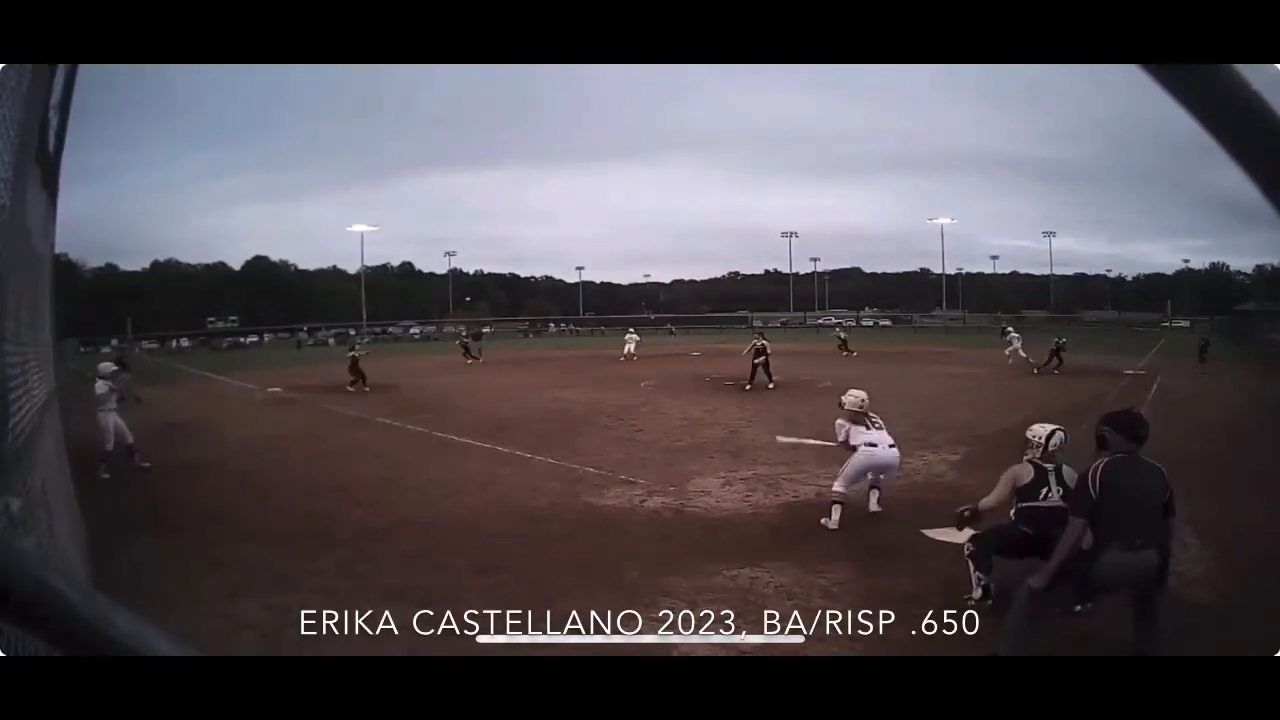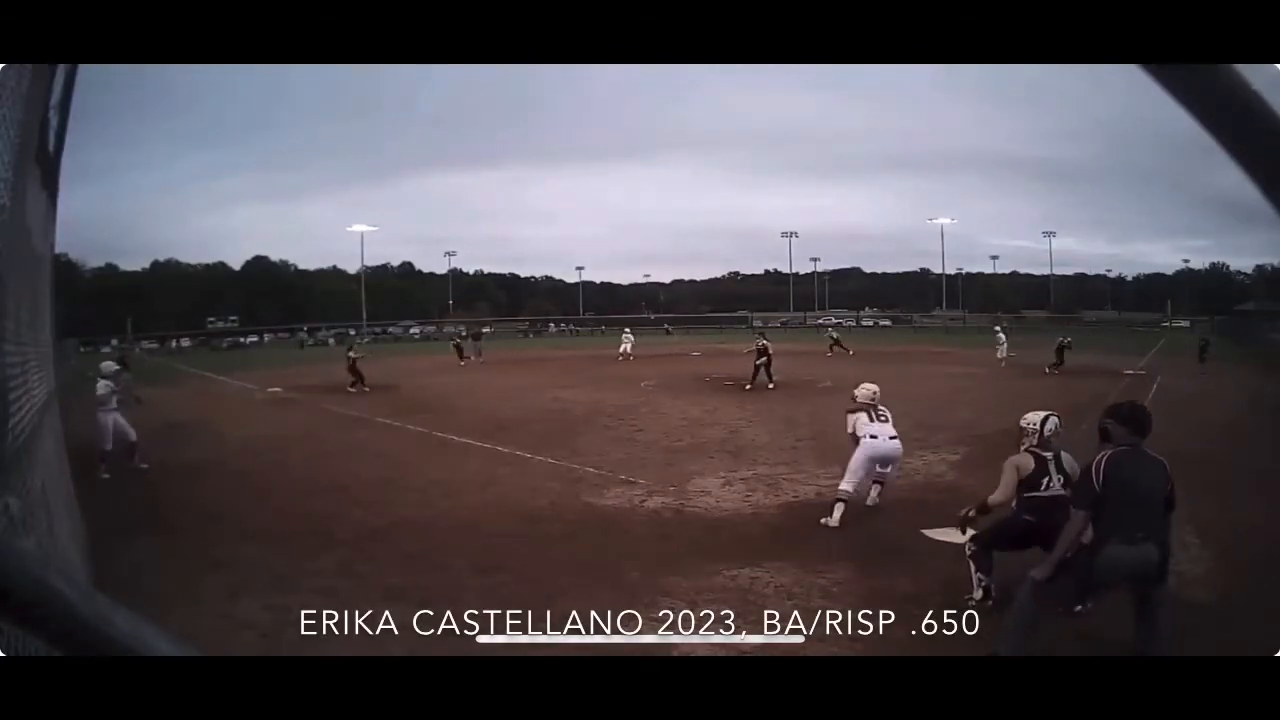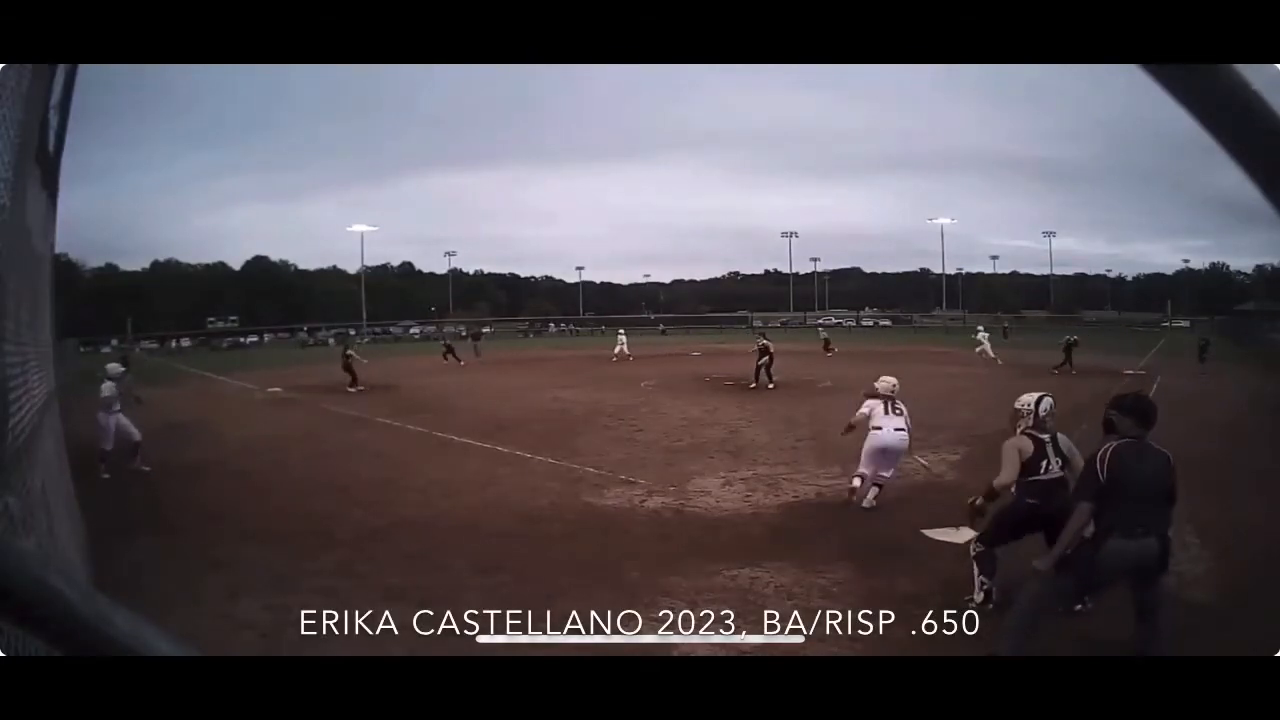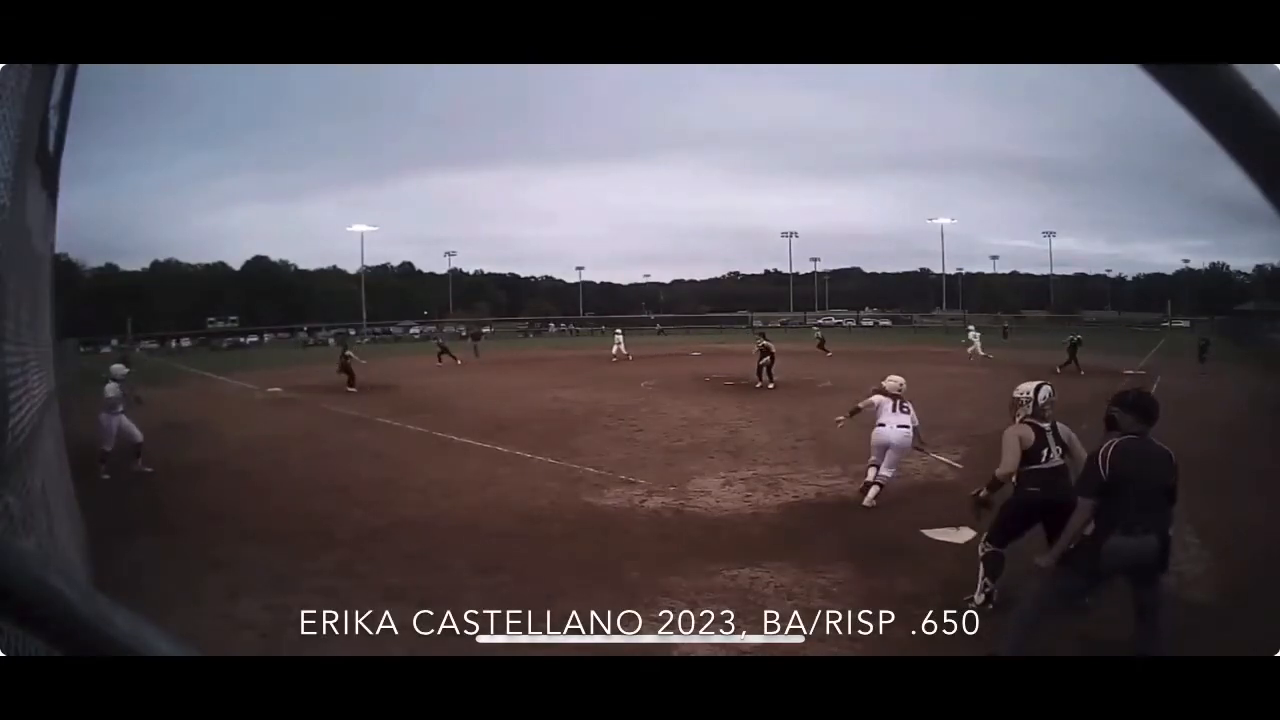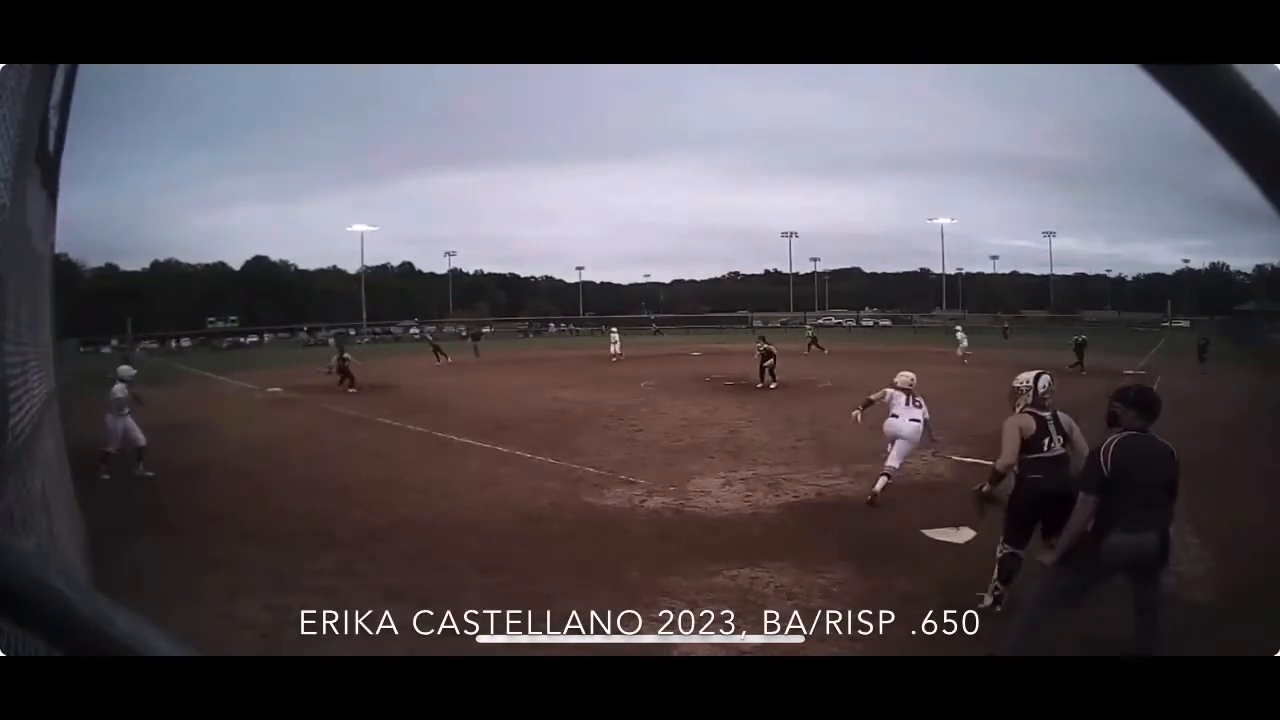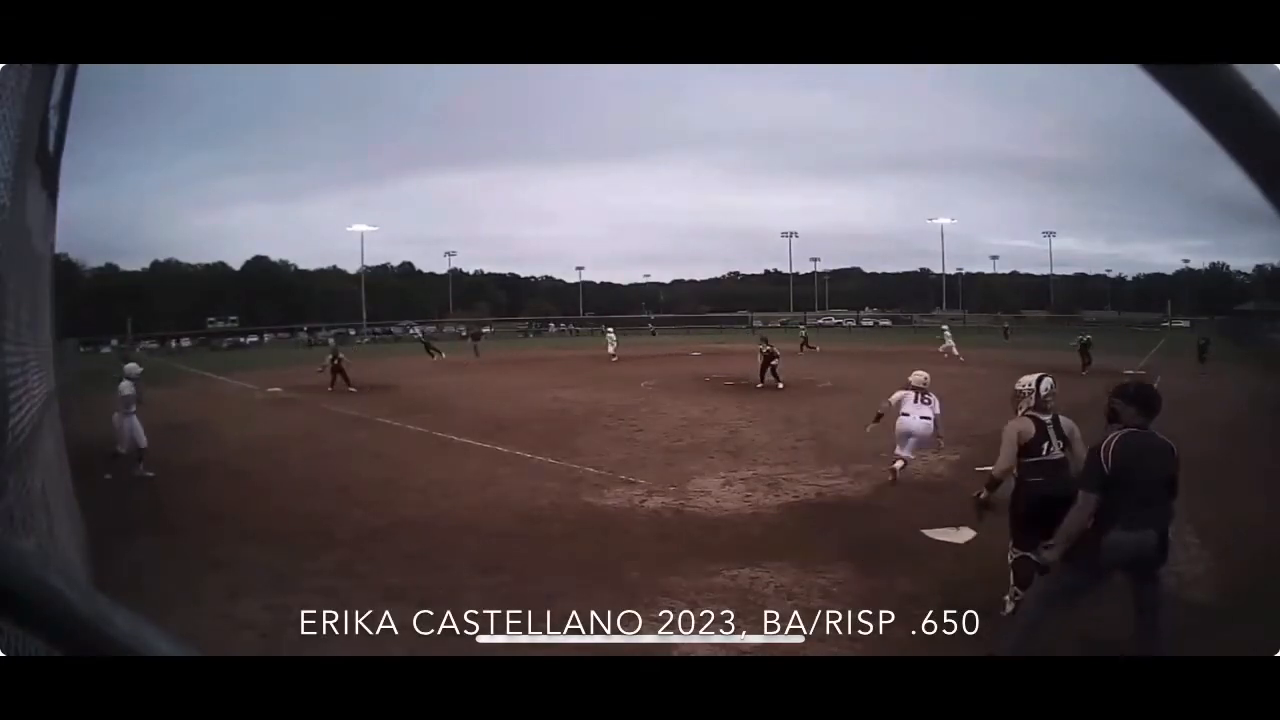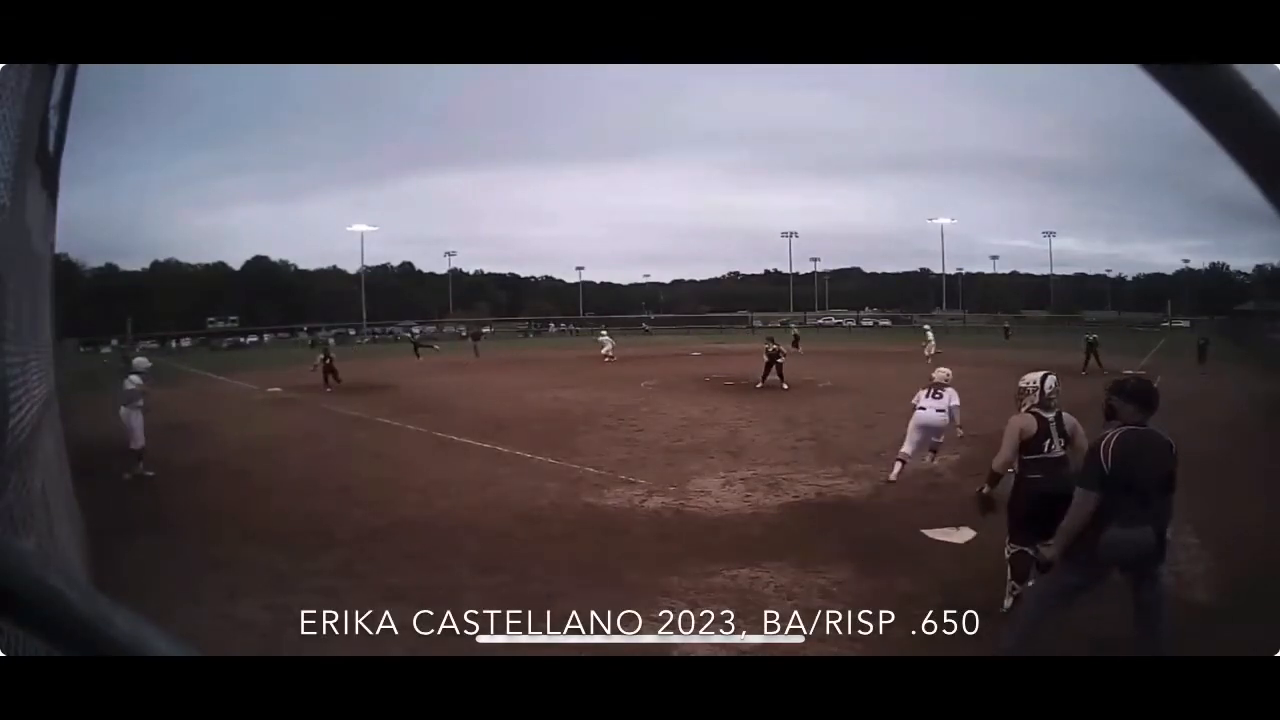
dt=0.1s
person 1, frame 1
left shoulder: (1099, 472)
right shoulder: (1159, 474)
left elbow: (1076, 530)
right elbow: (1167, 526)
left wrist: (1045, 574)
left hip: (1108, 563)
right hip: (1151, 563)
left knee: (1033, 589)
right knee: (1148, 602)
left ankle: (1008, 651)
person 1, frame 2
left shoulder: (1102, 464)
right shoulder: (1161, 467)
left elbow: (1078, 522)
right elbow: (1167, 519)
left wrist: (1048, 566)
left hip: (1109, 555)
right hip: (1151, 555)
left knee: (1035, 589)
right knee: (1149, 606)
left ankle: (1008, 651)
person 1, frame 3
left shoulder: (1106, 456)
right shoulder: (1165, 460)
left elbow: (1082, 514)
right elbow: (1168, 513)
left wrist: (1051, 558)
left hip: (1110, 549)
right hip: (1152, 550)
left knee: (1040, 591)
right knee: (1149, 603)
left ankle: (1008, 650)
person 1, frame 4
left shoulder: (1107, 453)
right shoulder: (1166, 457)
left elbow: (1084, 511)
right elbow: (1168, 511)
left wrist: (1054, 555)
left hip: (1109, 546)
right hip: (1152, 546)
left knee: (1046, 595)
right knee: (1148, 603)
left ankle: (1009, 651)
person 1, frame 5
left shoulder: (1109, 449)
right shoulder: (1168, 453)
left elbow: (1086, 508)
right elbow: (1169, 507)
left wrist: (1057, 552)
left hip: (1109, 543)
right hip: (1152, 543)
left knee: (1048, 594)
right knee: (1149, 602)
left ankle: (1011, 650)
person 1, frame 6
left shoulder: (1108, 447)
right shoulder: (1168, 450)
left elbow: (1087, 506)
right elbow: (1169, 505)
left wrist: (1058, 549)
left hip: (1108, 540)
right hip: (1150, 541)
left knee: (1048, 594)
right knee: (1149, 599)
left ankle: (1010, 650)
person 1, frame 7
left shoulder: (1107, 444)
right shoulder: (1166, 447)
left elbow: (1086, 504)
right elbow: (1168, 501)
left wrist: (1058, 546)
left hip: (1106, 537)
right hip: (1148, 539)
left knee: (1047, 593)
right knee: (1149, 599)
left ankle: (1010, 649)
person 2, frame 1
left shoulder: (1019, 471)
right shoulder: (1068, 474)
left elbow: (991, 503)
left wrist: (969, 513)
left hip: (1023, 534)
right hip: (1057, 541)
left knee: (976, 544)
left ankle: (981, 594)
person 2, frame 2
left shoulder: (1017, 462)
right shoulder: (1065, 459)
left elbow: (1002, 497)
left wrist: (974, 513)
left hip: (1026, 524)
right hip: (1060, 525)
left knee: (977, 545)
left ankle: (983, 595)
person 2, frame 3
left shoulder: (1015, 444)
right shoulder: (1062, 441)
left elbow: (1007, 479)
left wrist: (982, 500)
left hip: (1028, 507)
right hip: (1061, 507)
left knee: (982, 544)
left ankle: (983, 596)
right ankle: (1077, 597)
person 2, frame 4
left shoulder: (1016, 432)
right shoulder: (1062, 429)
left elbow: (1008, 469)
right elbow: (1083, 465)
left wrist: (986, 491)
left hip: (1029, 498)
right hip: (1063, 497)
left knee: (992, 545)
left ankle: (983, 598)
person 2, frame 5
left shoulder: (1016, 422)
right shoulder: (1063, 419)
left elbow: (1008, 460)
right elbow: (1084, 455)
left wrist: (988, 486)
left hip: (1032, 488)
right hip: (1064, 486)
left knee: (1012, 545)
right knee: (1057, 541)
left ankle: (994, 598)
person 2, frame 6
left shoulder: (1017, 426)
right shoulder: (1065, 424)
left elbow: (1004, 466)
right elbow: (1080, 461)
left wrist: (986, 492)
left hip: (1031, 491)
right hip: (1063, 490)
left knee: (1023, 549)
right knee: (1046, 543)
left ankle: (1015, 603)
person 2, frame 7
left shoulder: (1019, 422)
right shoulder: (1068, 421)
left elbow: (1004, 460)
right elbow: (1084, 455)
left wrist: (987, 488)
left hip: (1031, 488)
right hip: (1062, 488)
left knee: (1020, 545)
right knee: (1045, 542)
left ankle: (1014, 599)
